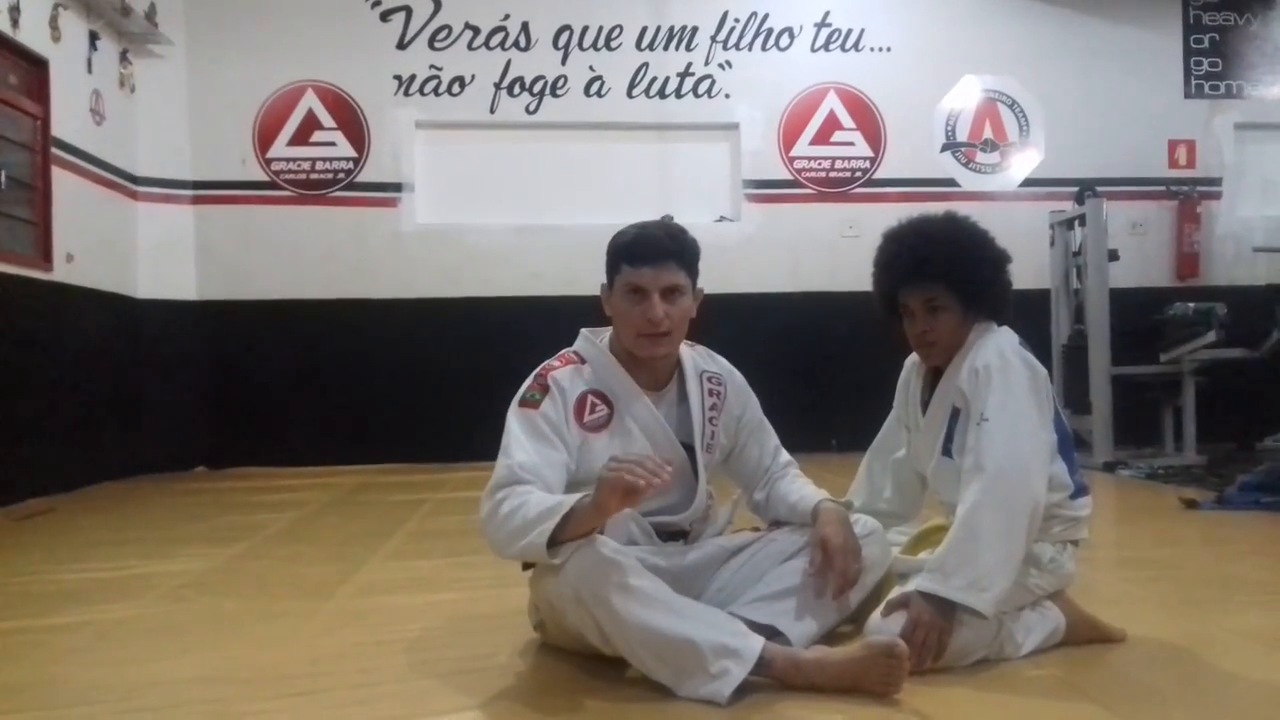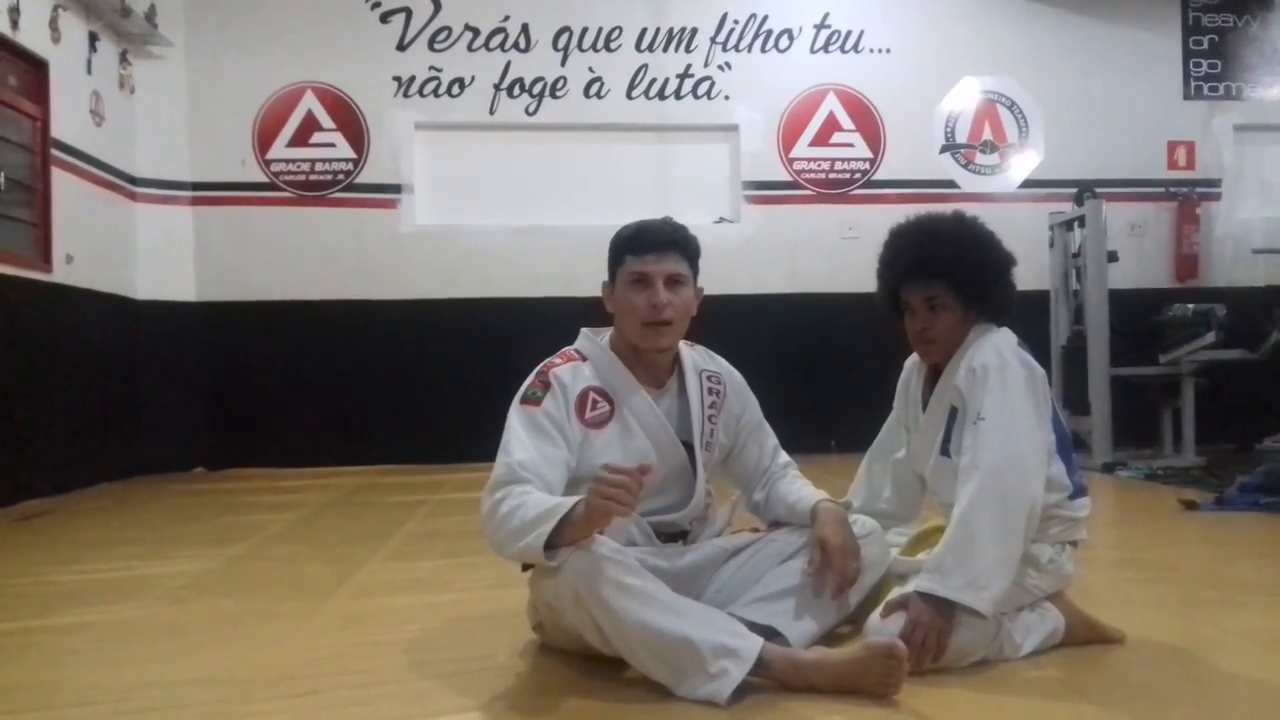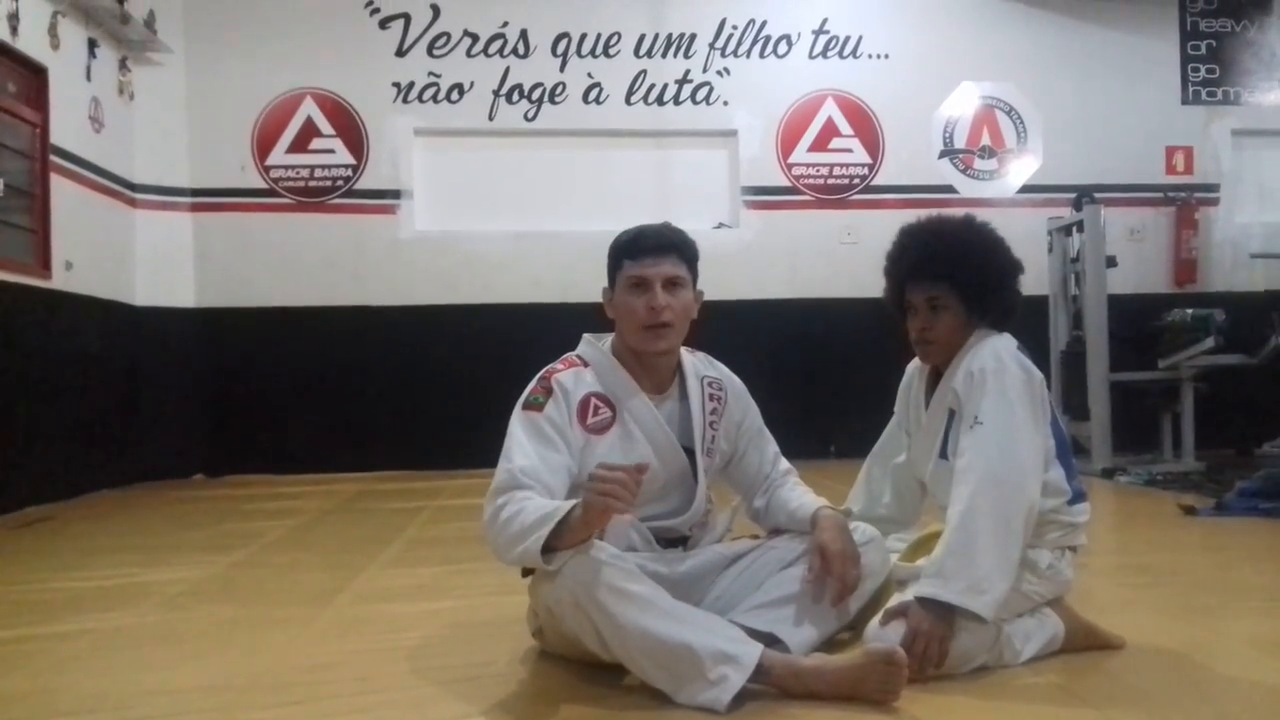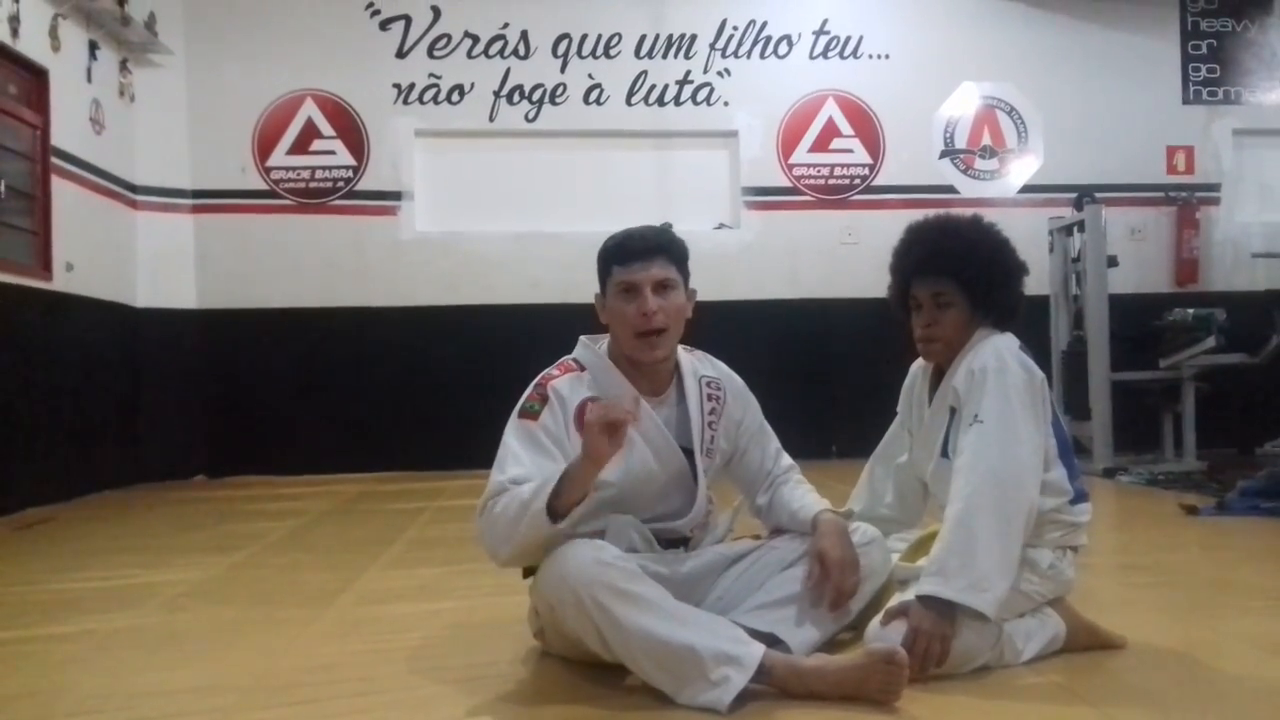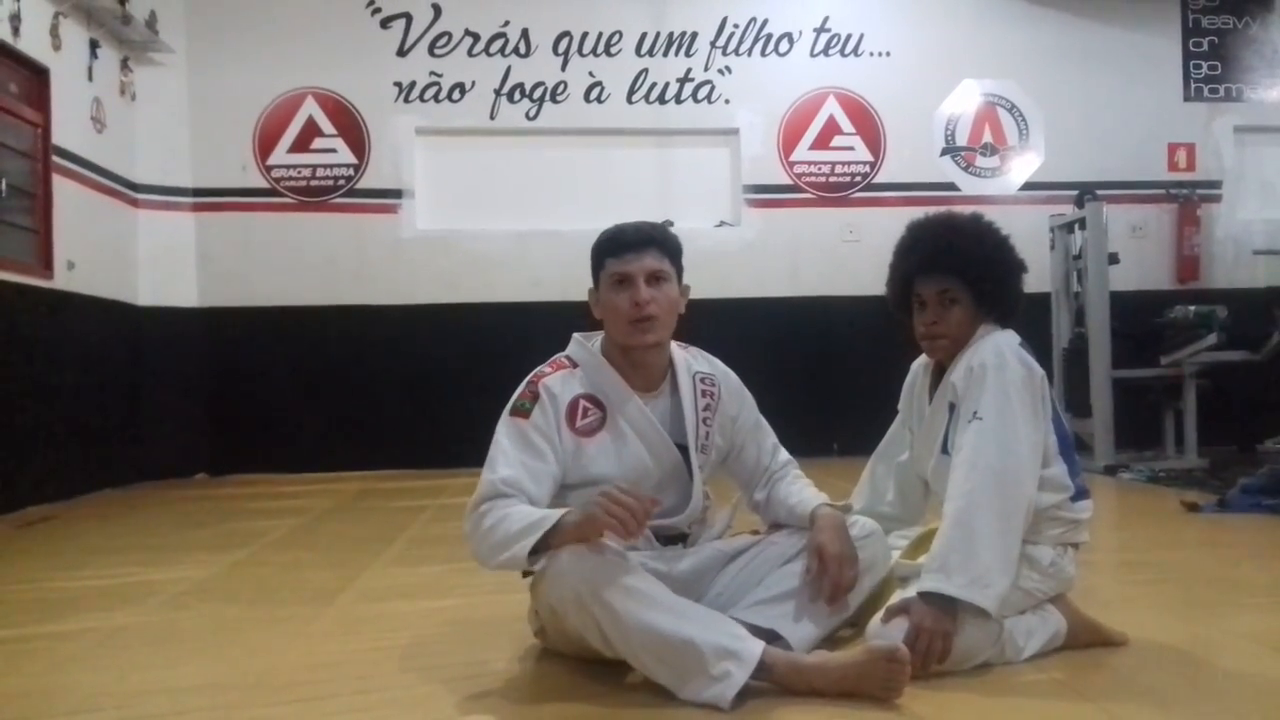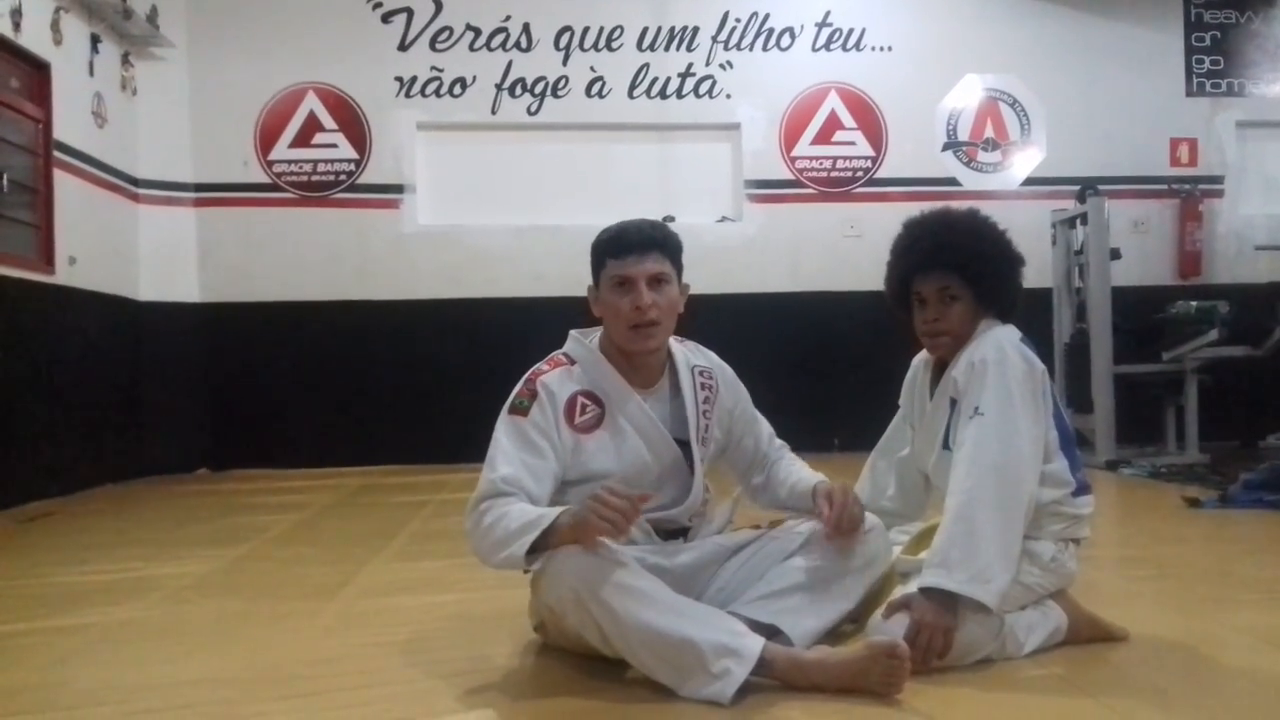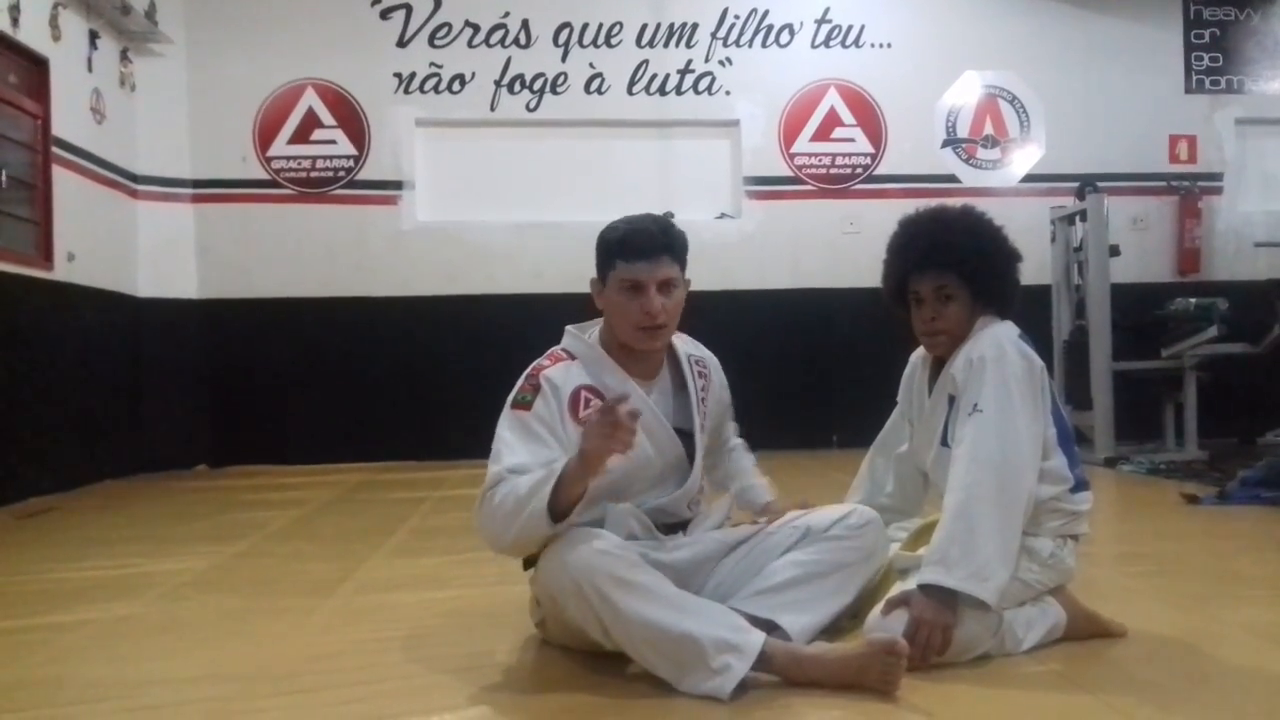
dt=0.3s
person 1, frame 1
left shoulder: (717, 380)
right shoulder: (557, 386)
left elbow: (772, 474)
right elbow: (506, 516)
left wrist: (826, 509)
right wrist: (595, 506)
left hip: (696, 568)
right hip: (602, 579)
left knee: (864, 538)
right knee: (577, 567)
left ankle: (721, 641)
right ankle: (790, 662)
person 1, frame 2
left shoulder: (716, 380)
right shoulder: (559, 384)
left elbow: (771, 475)
right elbow: (507, 514)
left wrist: (825, 510)
right wrist: (584, 513)
left hip: (696, 569)
right hip: (603, 582)
left knee: (863, 540)
right knee: (576, 570)
left ankle: (722, 640)
right ankle: (790, 663)
person 1, frame 3
left shoulder: (717, 386)
right shoulder: (562, 389)
left elbow: (770, 482)
right elbow: (508, 521)
left wrist: (825, 517)
right wrist: (582, 516)
left hip: (696, 574)
right hip: (600, 587)
left knee: (863, 547)
right knee: (575, 573)
left ankle: (717, 649)
right ankle: (786, 669)
person 1, frame 4
left shoulder: (716, 384)
right shoulder: (559, 394)
left elbow: (774, 478)
right elbow: (500, 529)
left wrist: (826, 522)
right wrist: (584, 469)
left hip: (697, 575)
right hip: (601, 593)
left knee: (865, 547)
right knee: (574, 570)
left ankle: (716, 646)
right ankle: (790, 670)
person 1, frame 5
left shoulder: (710, 380)
right shoulder: (552, 392)
left elbow: (773, 473)
right elbow: (489, 525)
left wrist: (825, 515)
right wrist: (577, 522)
left hip: (696, 572)
right hip: (600, 583)
left knee: (863, 540)
right knee: (570, 572)
left ankle: (716, 642)
right ankle: (793, 666)
person 1, frame 6
left shoulder: (706, 374)
right shoulder: (550, 389)
left elbow: (764, 459)
right elbow: (489, 523)
left wrist: (820, 492)
right wrist: (570, 523)
left hip: (696, 565)
right hip: (601, 579)
left knee: (862, 537)
right knee: (571, 572)
left ankle: (728, 639)
right ankle: (792, 662)
person 1, frame 7
left shoulder: (698, 365)
right shoulder: (552, 383)
right elbow: (499, 520)
left wrist: (769, 504)
right wrist: (582, 467)
left hip: (693, 558)
right hip: (599, 570)
left knee: (858, 528)
right knee: (574, 563)
left ankle: (724, 634)
right ankle: (790, 658)
person 2, frame 1
left shoulder: (1000, 366)
right shoulder: (919, 369)
left elbow: (1002, 491)
right elbow: (893, 467)
left wrist: (945, 592)
left hip: (1031, 543)
right hip: (976, 536)
left knee: (895, 636)
left ankle: (1054, 619)
right ankle: (1030, 611)
person 2, frame 2
left shoulder: (997, 366)
right shoulder: (918, 370)
left elbow: (998, 490)
right elbow: (892, 469)
left wrist: (944, 593)
left hip: (1031, 543)
right hip: (976, 537)
left knee: (895, 636)
left ankle: (1054, 620)
right ankle: (1028, 611)
person 2, frame 3
left shoulder: (996, 370)
right shoulder: (921, 374)
left elbow: (993, 495)
right elbow: (892, 474)
left wrist: (944, 598)
left hip: (1029, 549)
right hip: (979, 542)
left knee: (893, 643)
left ankle: (1053, 626)
right ankle: (1030, 617)
person 2, frame 4
left shoulder: (998, 369)
right shoulder: (924, 374)
left elbow: (990, 492)
right elbow: (894, 475)
left wrist: (943, 597)
left hip: (1031, 548)
right hip: (984, 542)
left knee: (897, 643)
left ankle: (1056, 626)
right ankle: (1030, 614)
person 2, frame 5
left shoulder: (998, 364)
right shoulder: (925, 372)
left elbow: (988, 488)
right elbow: (896, 473)
left wrist: (943, 593)
left hip: (1031, 546)
right hip: (981, 539)
left knee: (897, 639)
left ankle: (1056, 622)
right ankle: (1032, 610)
person 2, frame 6
left shoulder: (999, 360)
right shoulder: (925, 368)
left elbow: (989, 484)
right elbow: (896, 468)
left wrist: (946, 589)
left hip: (1033, 541)
right hip: (981, 536)
left knee: (898, 635)
left ankle: (1057, 617)
right ankle: (1033, 607)
person 2, frame 7
left shoulder: (998, 357)
right shoulder: (923, 364)
left elbow: (988, 483)
right elbow: (894, 465)
left wrist: (944, 586)
left hip: (1032, 538)
right hip: (980, 532)
left knee: (895, 632)
left ankle: (1055, 614)
right ankle: (1031, 604)
